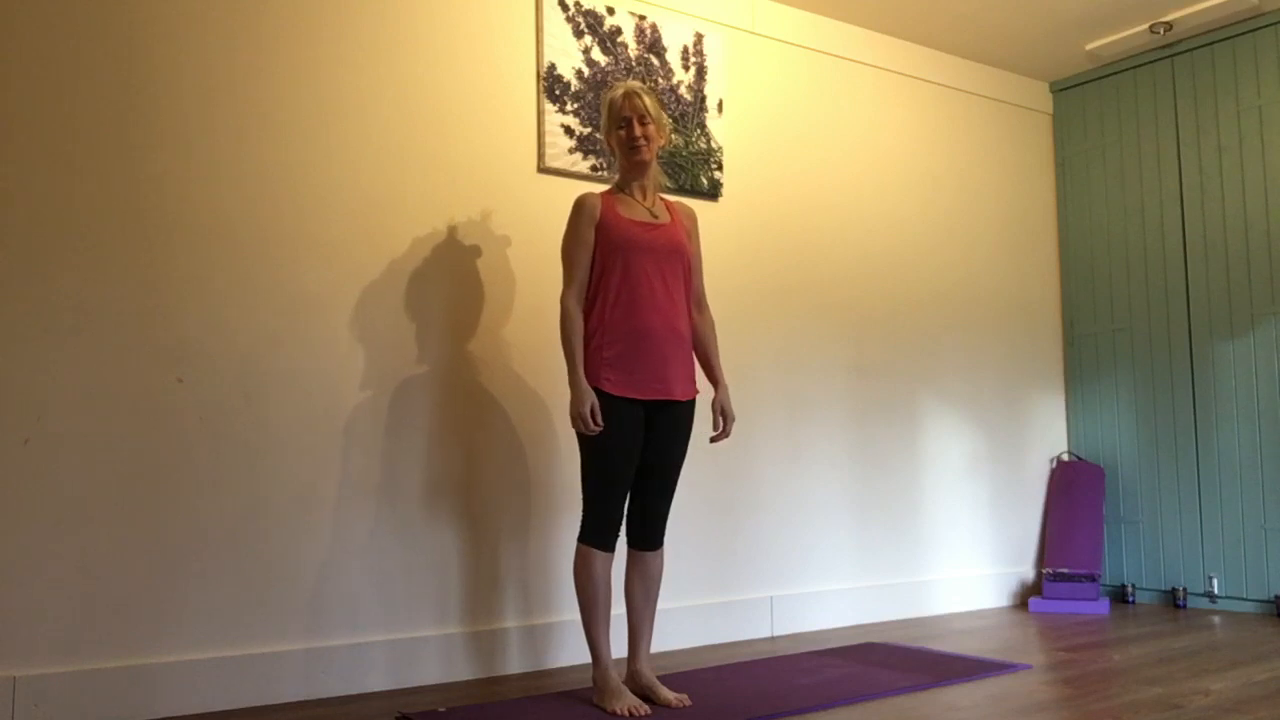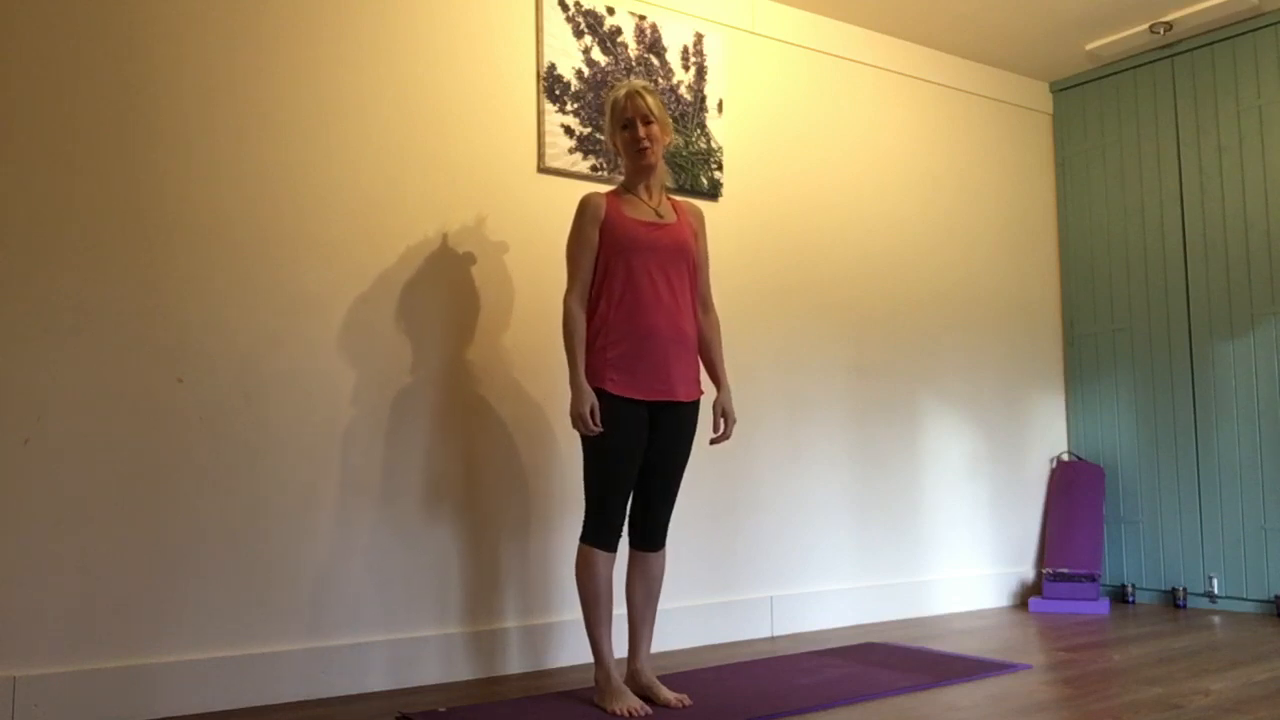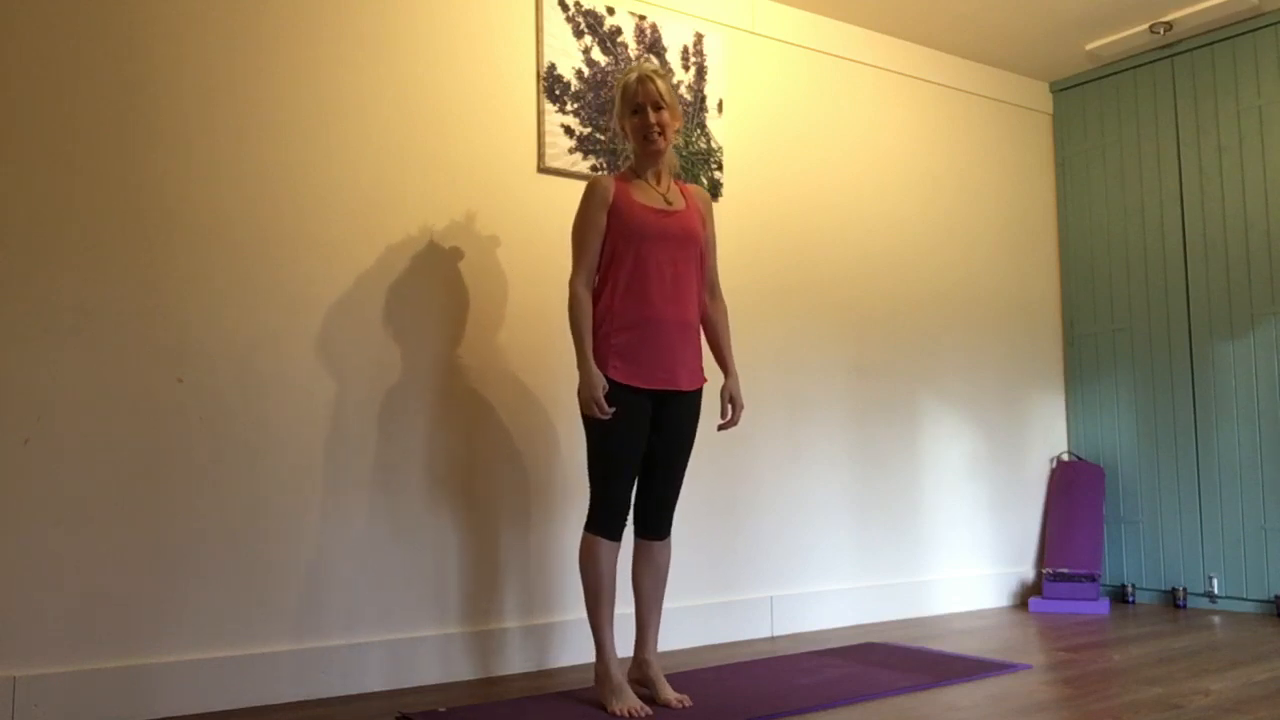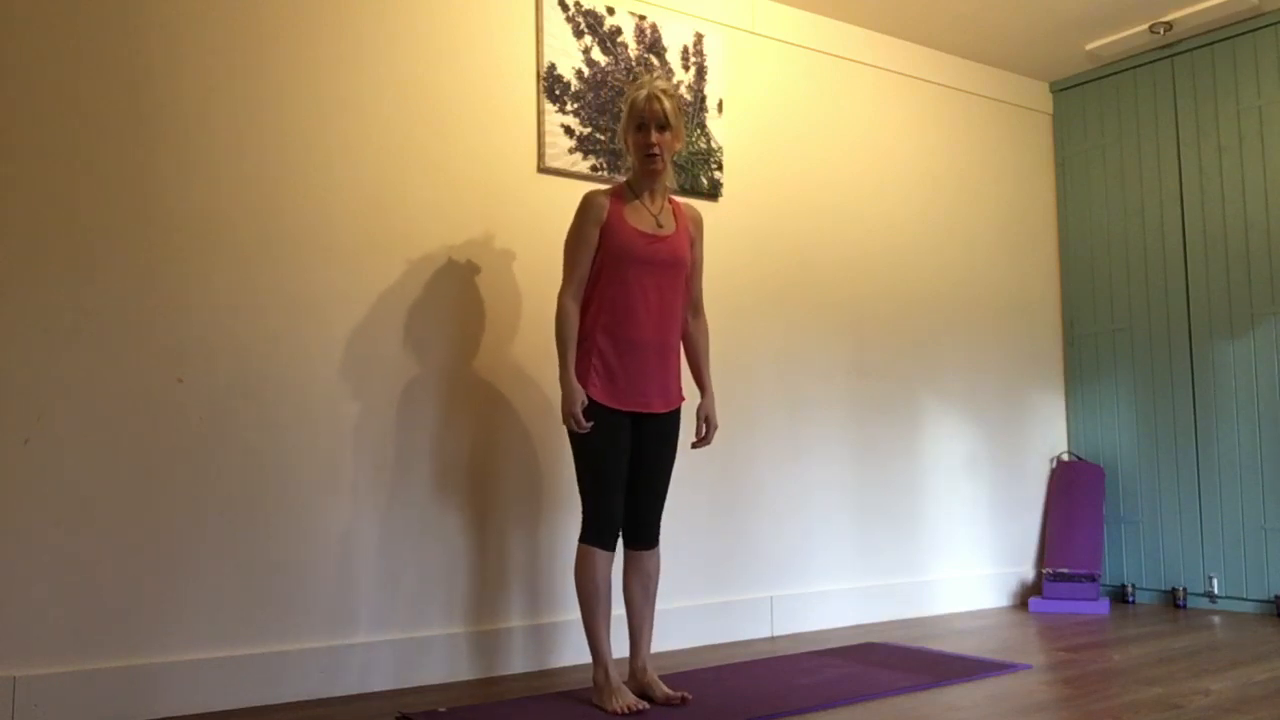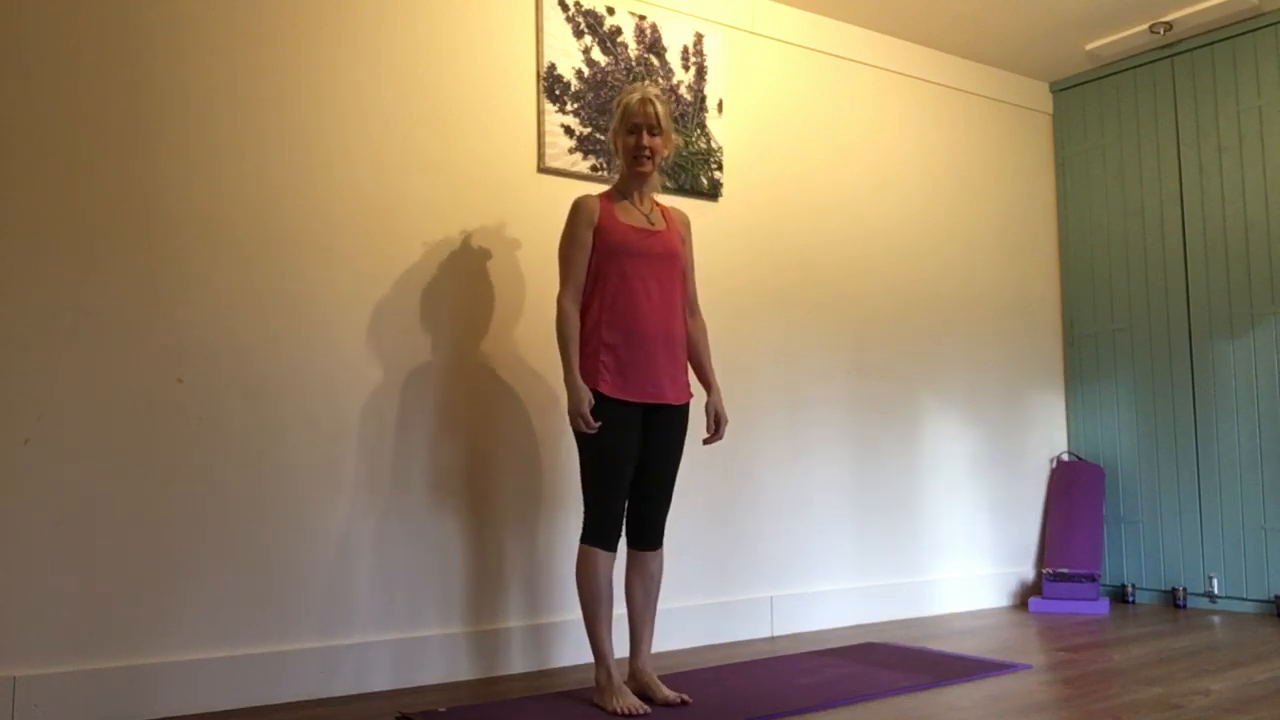
dt=1s
person 1, frame 1
left shoulder: (683, 216)
right shoulder: (592, 208)
left elbow: (697, 307)
right elbow: (572, 300)
left wrist: (719, 382)
right wrist: (577, 382)
left hip: (672, 389)
right hip: (612, 387)
left knee: (651, 526)
right knee: (602, 523)
left ankle: (640, 665)
person 1, frame 2
left shoulder: (691, 216)
right shoulder: (598, 208)
left elbow: (703, 306)
right elbow: (576, 300)
left wrist: (721, 384)
right wrist: (578, 383)
left hip: (676, 390)
right hip: (615, 387)
left knee: (653, 527)
right knee: (605, 522)
left ankle: (641, 666)
person 1, frame 3
left shoulder: (698, 201)
right shoulder: (605, 191)
left elbow: (710, 292)
right elbow: (580, 282)
left wrist: (729, 370)
right wrist: (586, 365)
left hip: (680, 378)
right hip: (620, 374)
left knee: (658, 515)
right knee: (609, 511)
left ankle: (647, 660)
right ankle: (607, 667)
person 1, frame 4
left shoulder: (690, 220)
right shoulder: (599, 207)
left elbow: (692, 313)
right elbow: (570, 299)
left wrist: (706, 391)
right wrist: (568, 380)
left hip: (660, 396)
right hip: (602, 391)
left knee: (645, 529)
right knee: (602, 526)
left ankle: (642, 666)
person 1, frame 5
left shoulder: (678, 222)
right shoulder: (590, 210)
left elbow: (690, 312)
right elbow: (568, 300)
left wrist: (712, 387)
right wrist: (573, 381)
left hip: (667, 393)
right hip: (609, 389)
left knee: (649, 529)
right knee: (604, 525)
left ankle: (642, 667)
